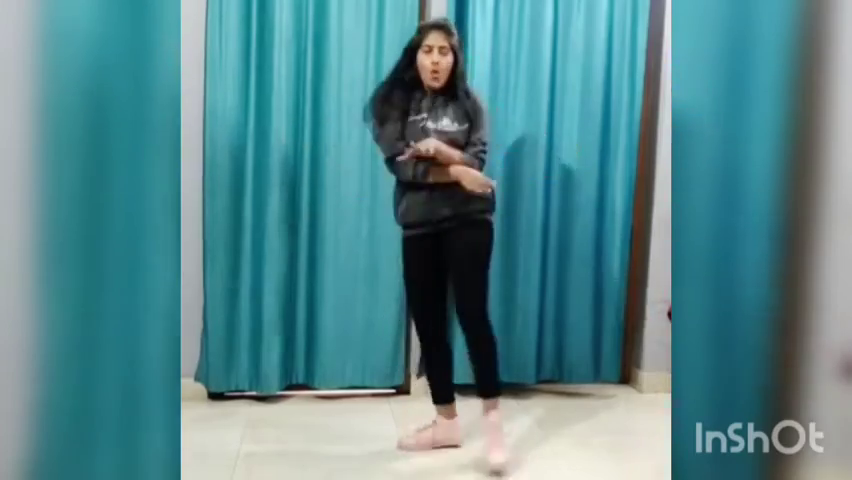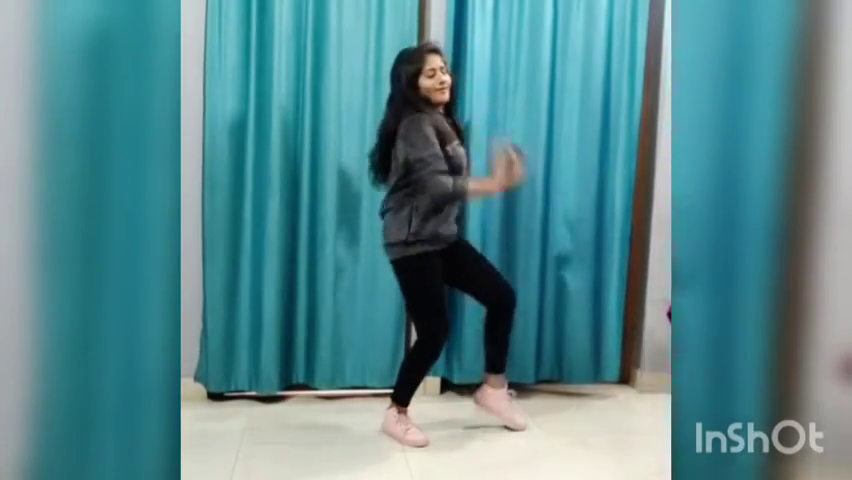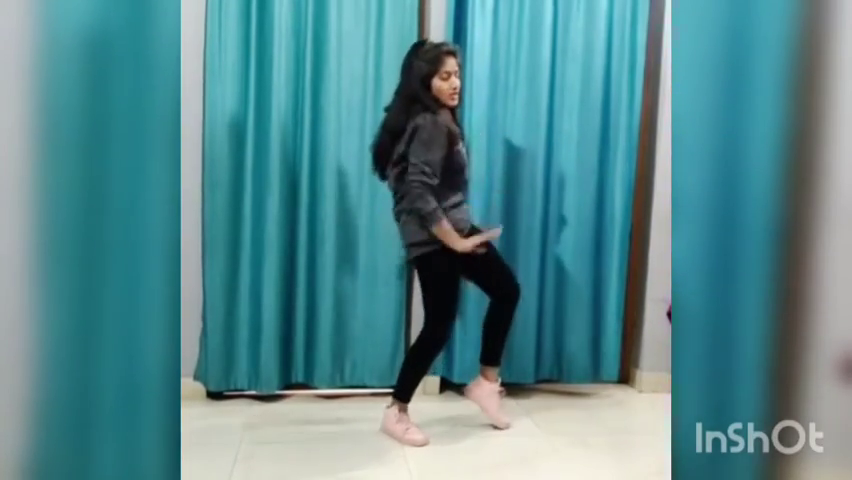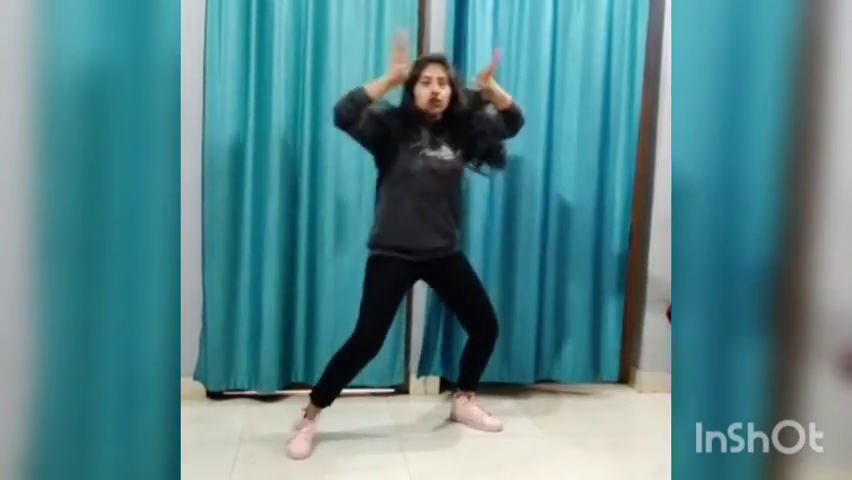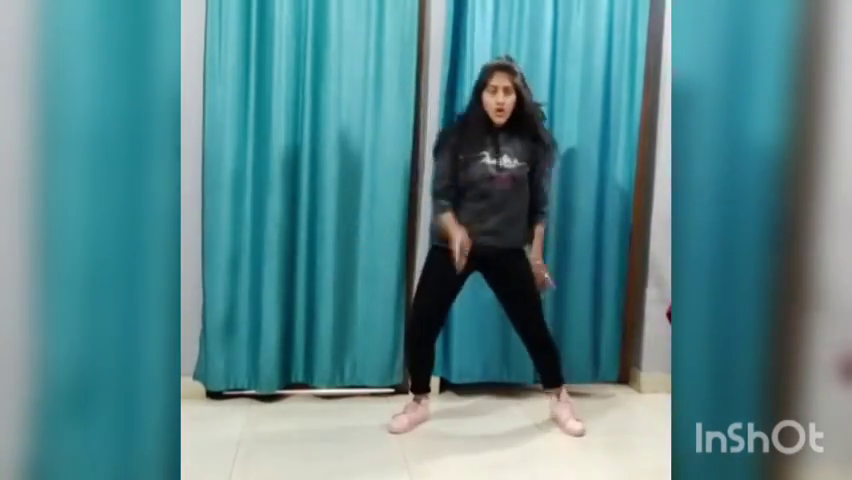
dt=1s
person 1, frame 1
left shoulder: (468, 103)
right shoulder: (391, 101)
left elbow: (477, 163)
right elbow: (400, 164)
left wrist: (442, 151)
right wrist: (455, 174)
left hip: (469, 221)
right hip: (419, 227)
left knee: (472, 313)
right knee: (427, 322)
left ankle: (492, 419)
right ankle: (445, 420)
person 1, frame 2
left shoulder: (444, 124)
right shoulder: (415, 125)
left elbow: (453, 179)
right elbow: (436, 184)
left wrist: (501, 167)
right wrist: (493, 185)
left hip: (444, 239)
right hip: (412, 244)
left knee: (503, 298)
right knee: (434, 330)
left ankle: (493, 388)
right ankle: (396, 414)
person 1, frame 3
left shoulder: (438, 121)
right shoulder: (430, 125)
right elbow: (418, 192)
left wrist: (467, 233)
right wrist: (454, 240)
left hip: (458, 231)
right hip: (433, 239)
left knee: (507, 289)
right knee: (439, 326)
left ankle: (486, 382)
right ankle: (396, 413)
person 1, frame 4
left shoulder: (466, 130)
right shoulder: (392, 128)
left elbow: (513, 123)
right elbow: (344, 115)
left wrist: (489, 86)
right wrist: (392, 78)
left hip: (443, 253)
right hip: (393, 254)
left knee: (486, 326)
right knee: (368, 338)
left ankle: (464, 401)
right ankle: (309, 417)
person 1, frame 5
left shoulder: (534, 141)
right shoulder: (458, 138)
left elbow: (539, 203)
right elbow: (441, 199)
left wrist: (536, 255)
right wrist: (455, 234)
left hip: (506, 251)
right hip: (453, 246)
left knee: (533, 327)
right knee: (421, 326)
left ankle: (559, 399)
right ankle: (419, 402)
